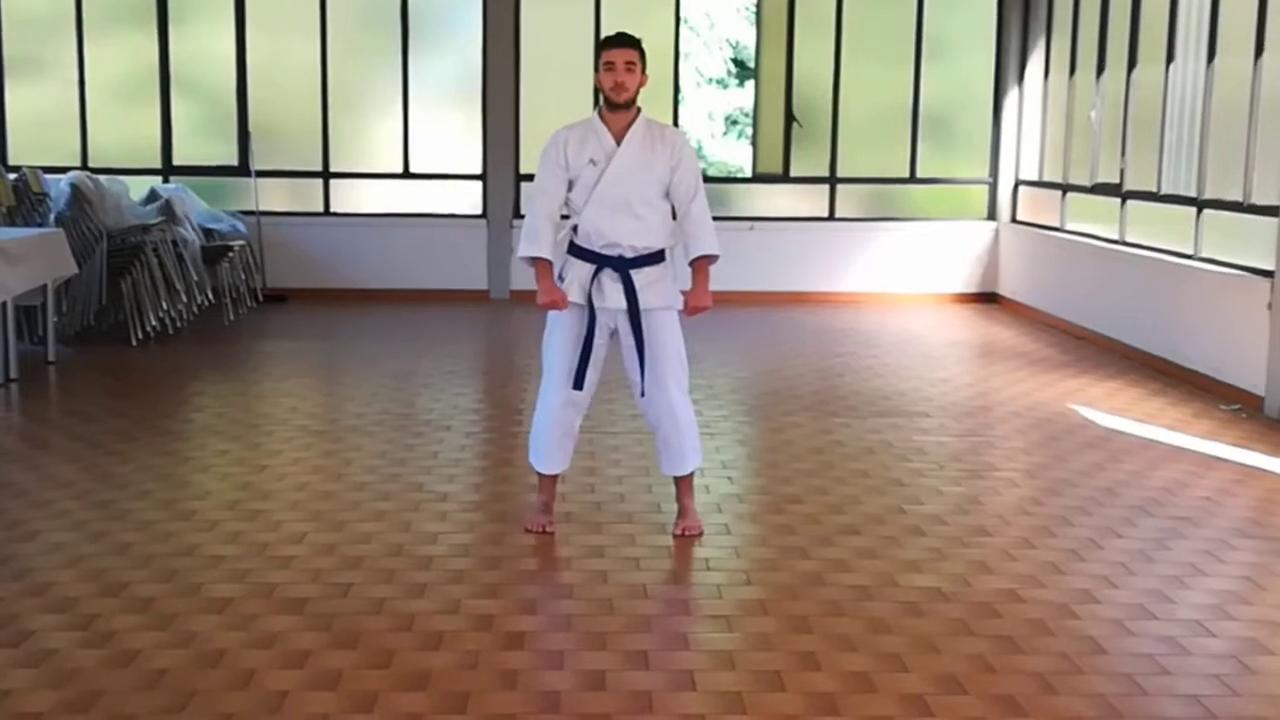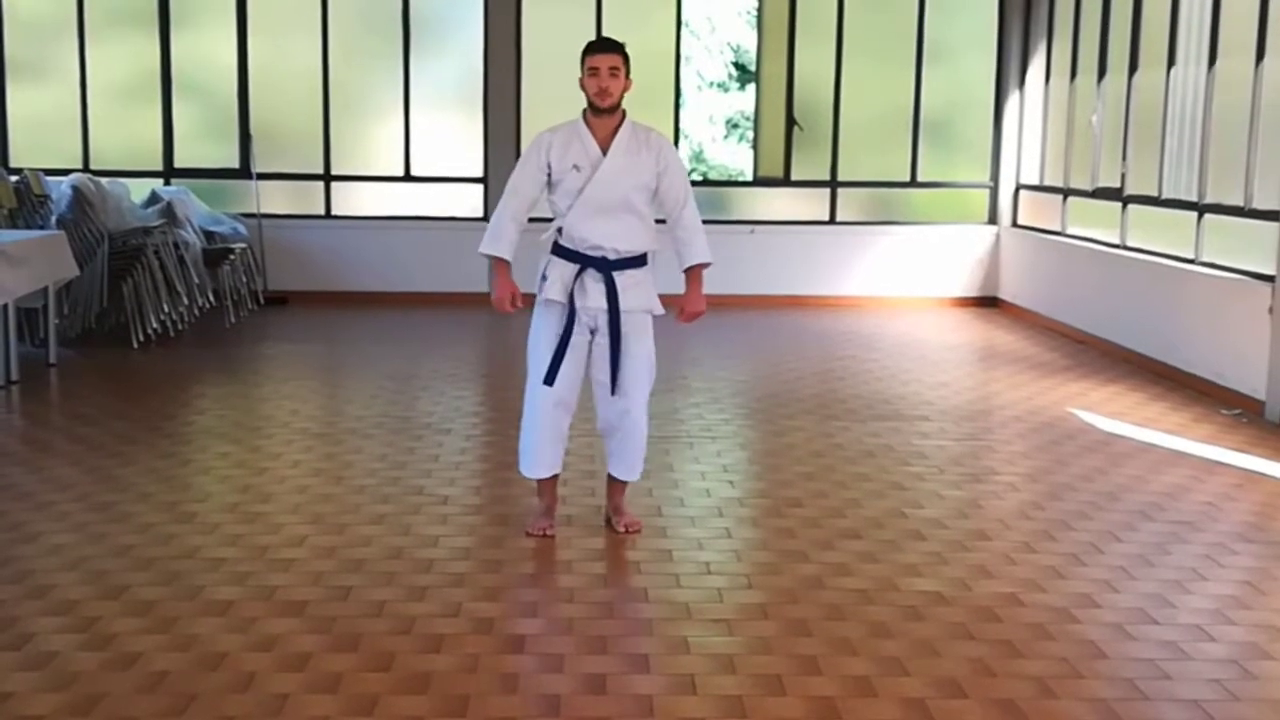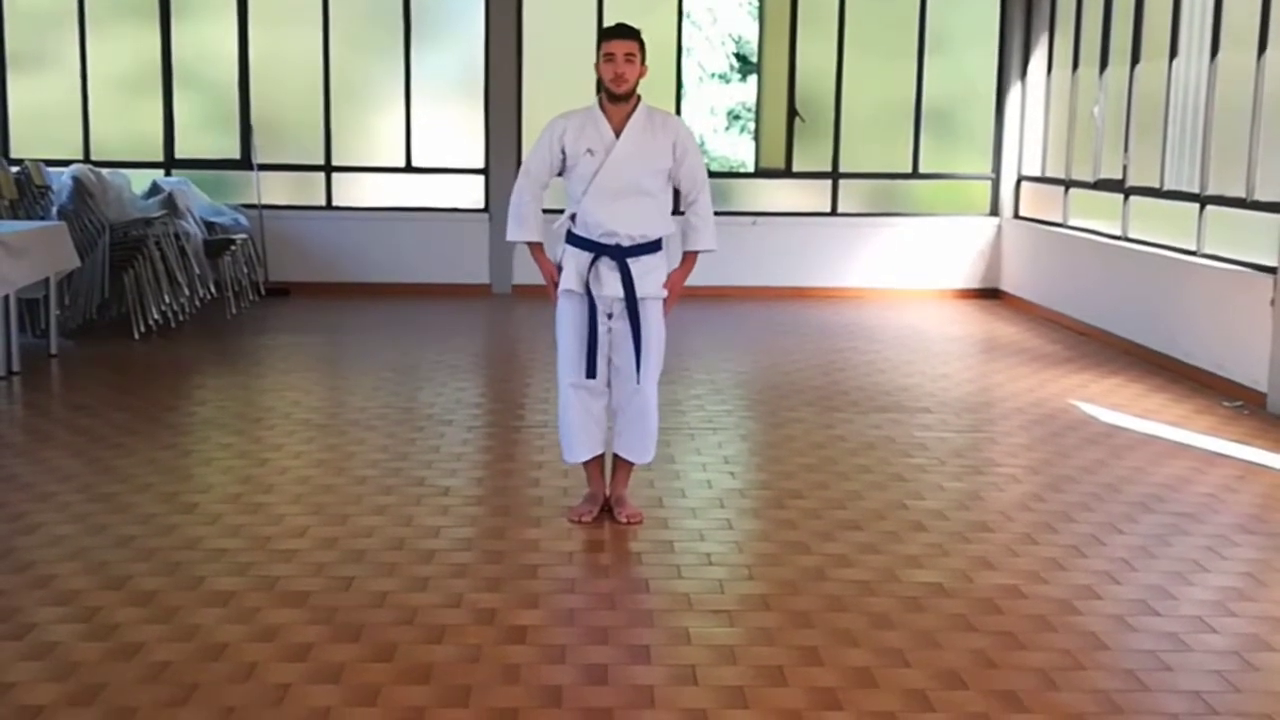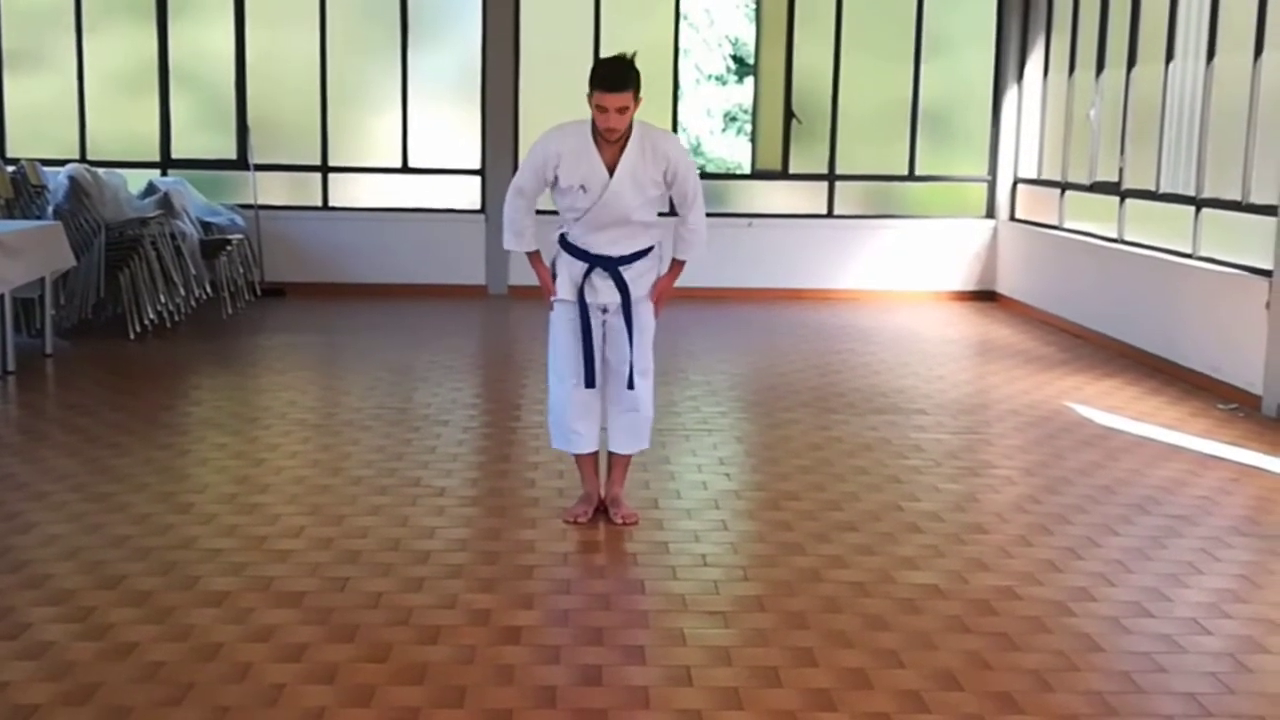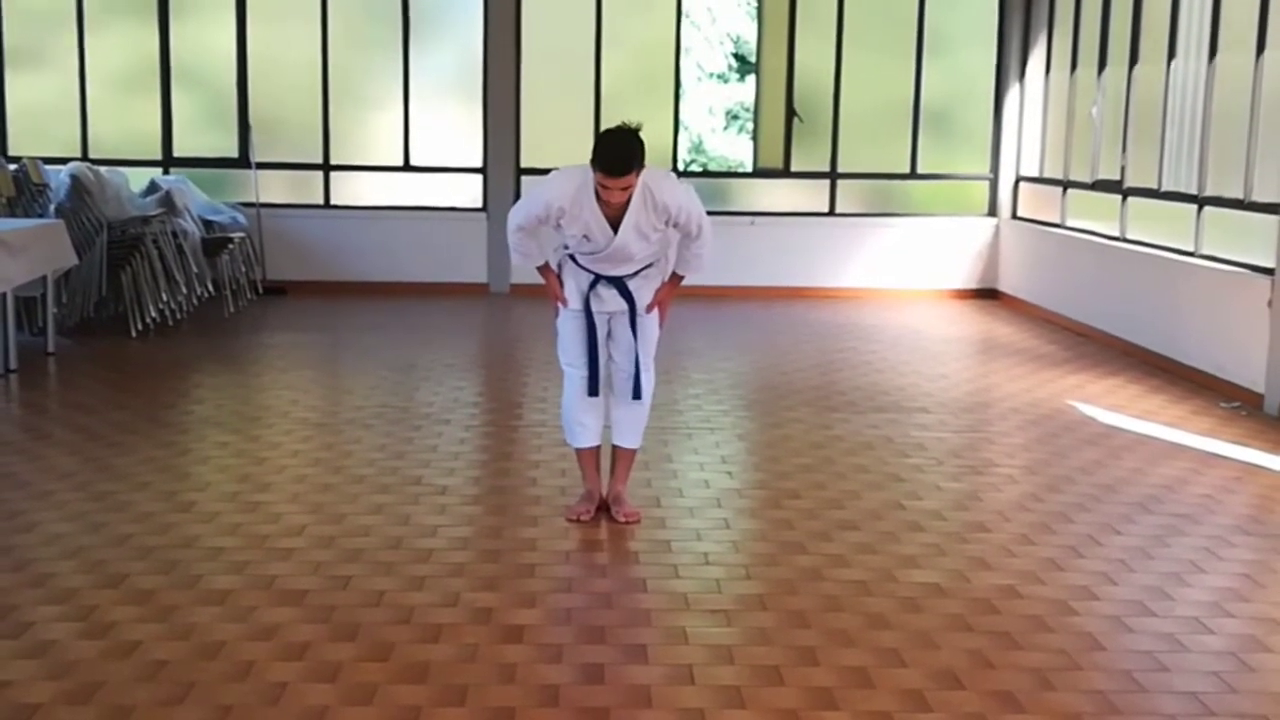
dt=1s
person 1, frame 1
left shoulder: (671, 143)
right shoulder: (567, 142)
left elbow: (693, 212)
right elbow: (543, 212)
left wrist: (701, 281)
right wrist: (545, 279)
left hip: (649, 281)
right hip: (582, 278)
left knee: (667, 394)
right knee: (561, 391)
left ankle: (686, 501)
right ankle: (545, 497)
person 1, frame 2
left shoulder: (655, 147)
right shoulder: (551, 143)
left elbow: (683, 215)
right elbow: (513, 208)
left wrist: (694, 285)
right wrist: (501, 274)
left hip: (629, 285)
right hip: (565, 281)
left knee: (627, 400)
right knee: (547, 394)
left ankle: (615, 500)
right ankle: (546, 502)
person 1, frame 3
left shoulder: (670, 131)
right shoulder: (566, 128)
left elbow: (698, 199)
right elbow: (527, 190)
left wrist: (684, 268)
right wrist: (542, 260)
left hip: (644, 270)
right hip: (581, 268)
left knee: (638, 383)
right knee: (580, 380)
left ankle: (620, 490)
right ankle: (594, 488)
person 1, frame 4
left shoulder: (666, 150)
right shoulder: (557, 145)
left elbow: (692, 211)
right elbow: (518, 200)
left wrist: (671, 276)
right wrist: (539, 267)
left hip: (637, 275)
right hip: (574, 274)
left knee: (632, 380)
right knee: (573, 379)
left ankle: (615, 489)
right ankle: (589, 488)
person 1, frame 5
left shoulder: (668, 194)
right shoulder: (559, 191)
left elbow: (697, 232)
right elbow: (519, 225)
left wrist: (672, 285)
right wrist: (549, 277)
left hip: (640, 286)
right hip: (580, 284)
left knee: (633, 380)
right knee: (581, 379)
left ankle: (618, 489)
right ankle: (591, 488)
